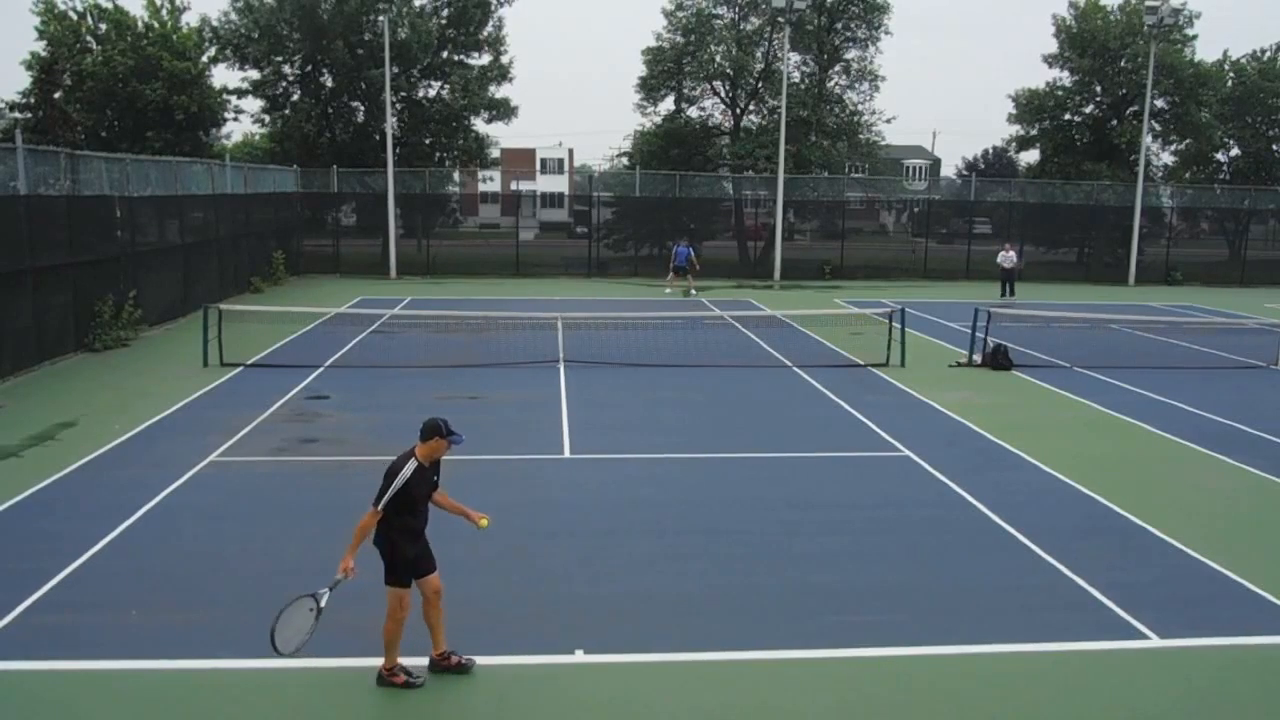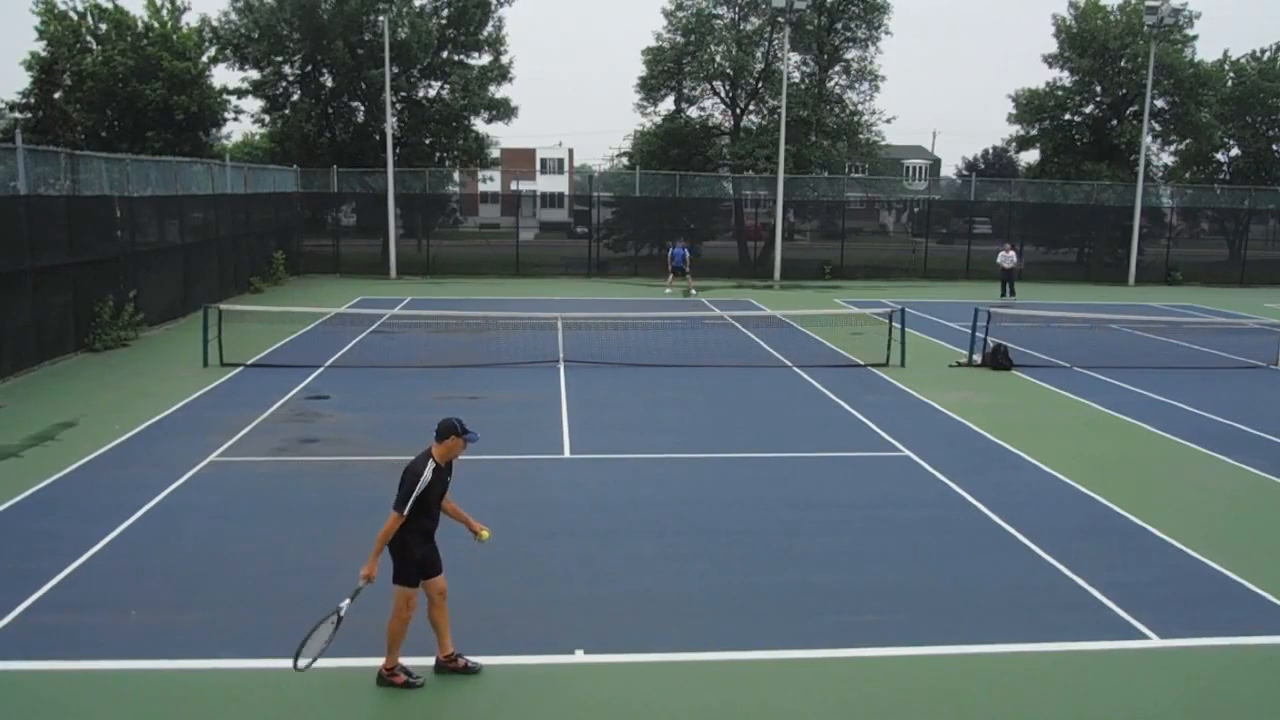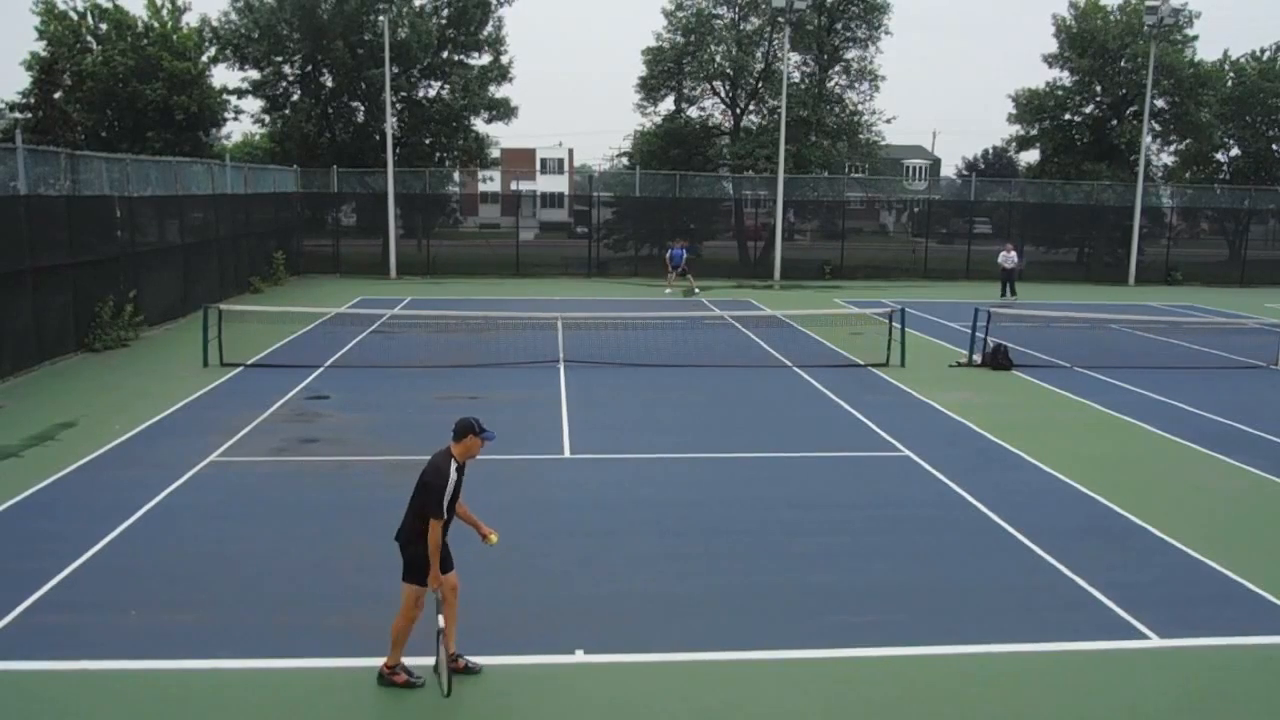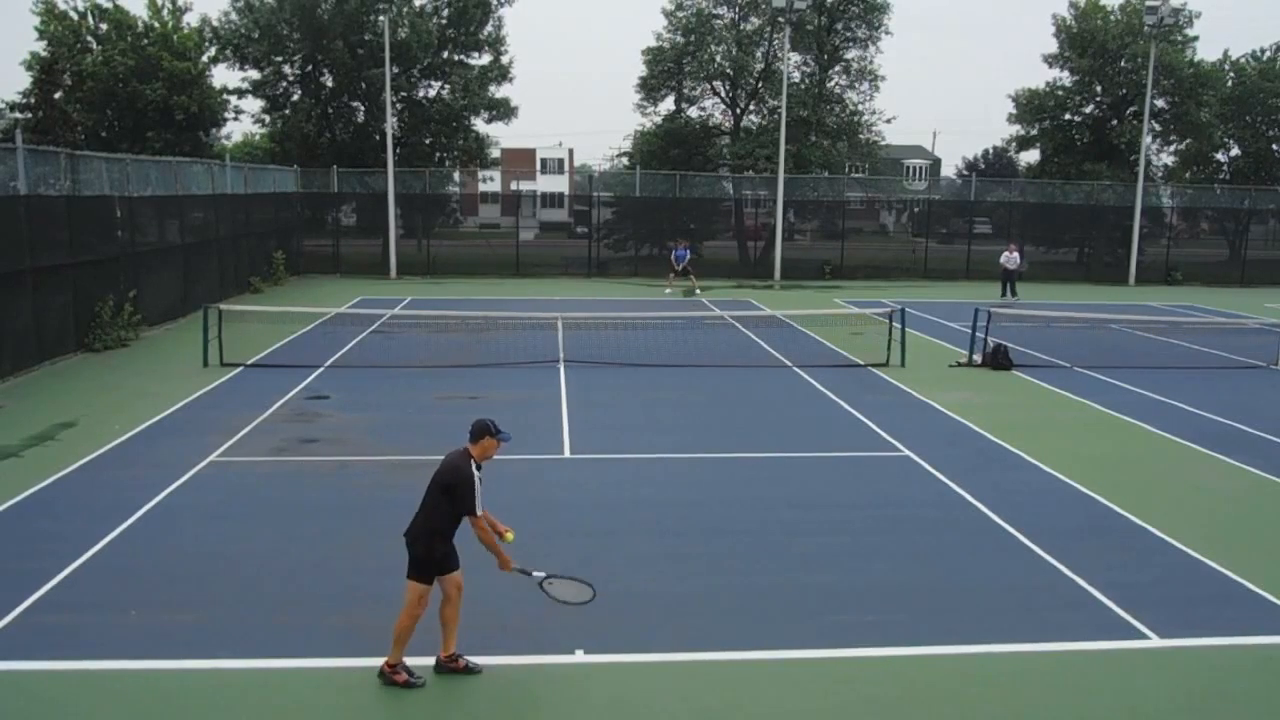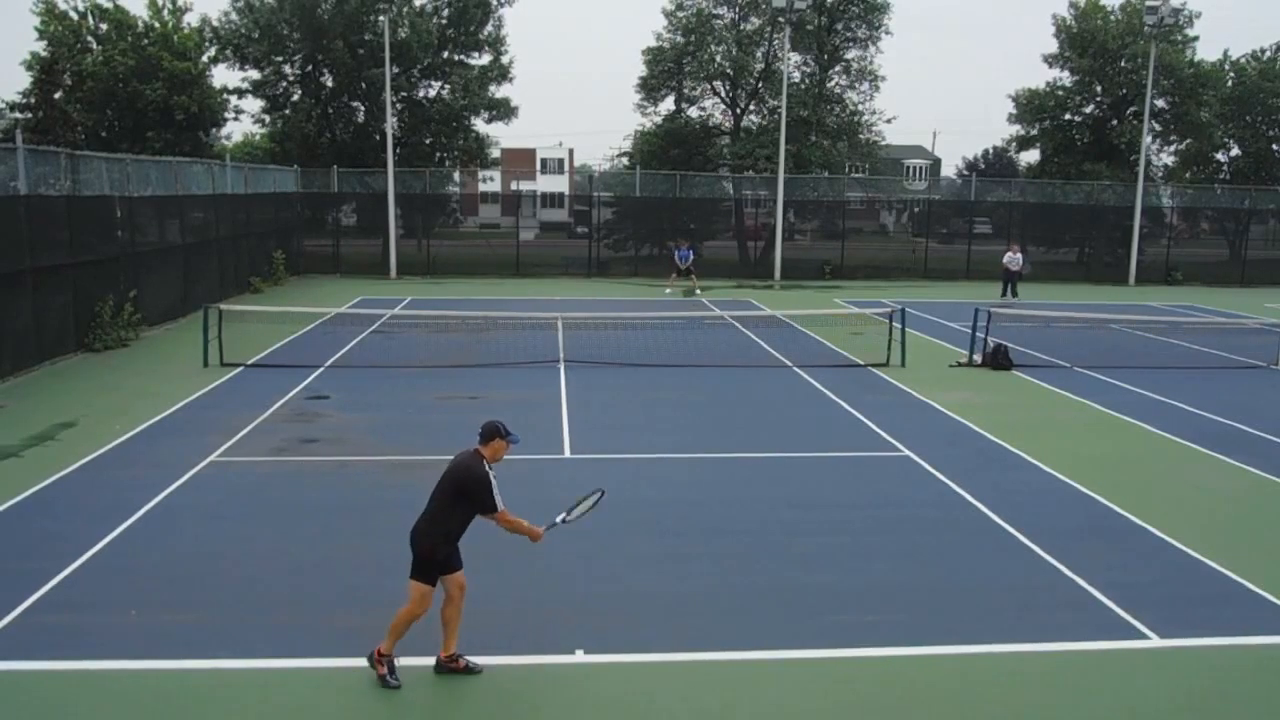
dt=0.2s
person 1, frame 1
left shoulder: (432, 463)
right shoulder: (403, 472)
right elbow: (373, 515)
left wrist: (467, 513)
right wrist: (349, 555)
left hip: (417, 540)
right hip: (396, 545)
left knee: (433, 592)
right knee: (400, 609)
left ankle: (441, 655)
right ankle: (389, 670)
person 1, frame 2
left shoulder: (445, 463)
right shoulder: (421, 473)
right elbow: (395, 519)
left wrist: (470, 523)
right wrist: (373, 560)
left hip: (426, 541)
right hip: (407, 544)
left knee: (439, 593)
right knee: (405, 608)
left ankle: (447, 657)
right ankle: (389, 669)
person 1, frame 3
left shoulder: (455, 461)
right shoulder: (444, 473)
right elbow: (435, 526)
left wrist: (479, 526)
right wrist: (434, 569)
left hip: (433, 539)
right hip: (418, 542)
left knee: (450, 589)
right knee: (413, 606)
left ankle: (449, 656)
right ankle: (390, 668)
person 1, frame 4
left shoulder: (463, 459)
right shoulder: (467, 473)
right elbow: (478, 525)
left wrist: (496, 524)
right wrist: (501, 557)
left hip: (439, 537)
right hip: (425, 540)
left knee: (454, 590)
right knee: (416, 605)
left ankle: (447, 656)
right ankle: (392, 666)
person 1, frame 5
left shoulder: (470, 459)
right shoulder: (480, 473)
left elbow: (486, 509)
right elbow: (502, 519)
left wrist: (515, 522)
right wrist: (530, 532)
left hip: (443, 538)
right hip: (429, 541)
left knee: (456, 589)
right knee: (418, 605)
left ankle: (447, 657)
right ankle: (382, 654)
